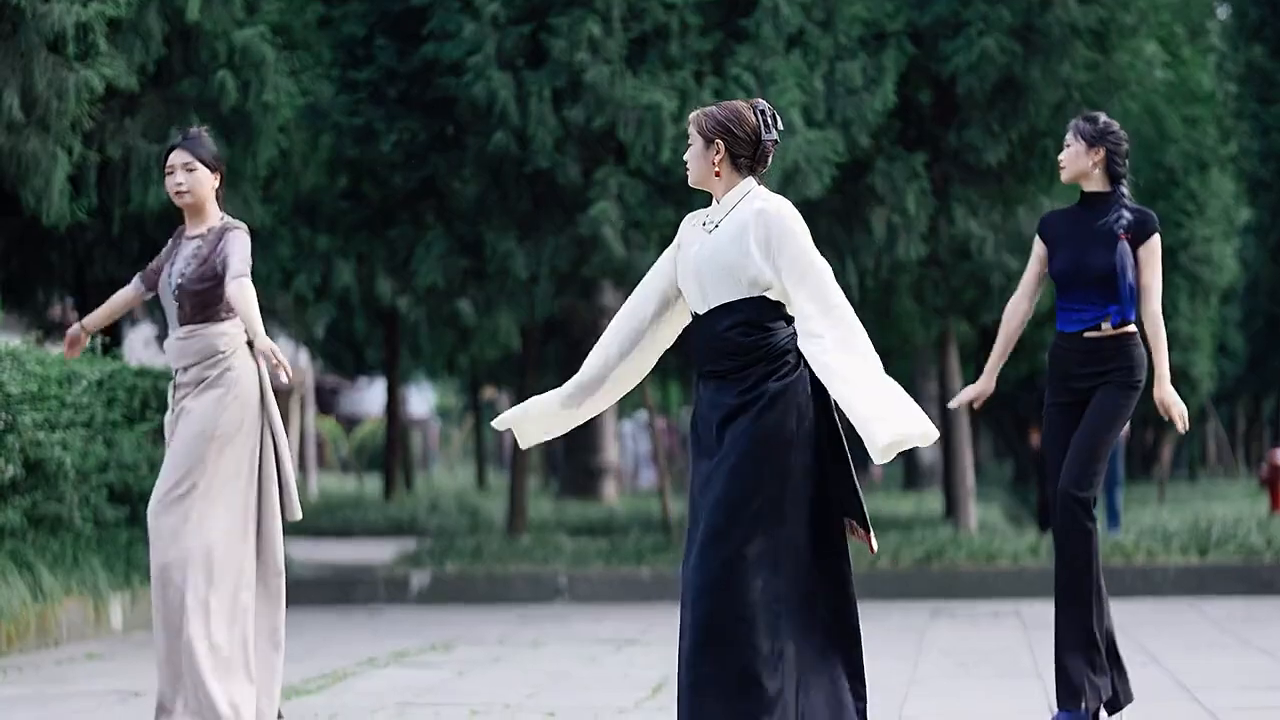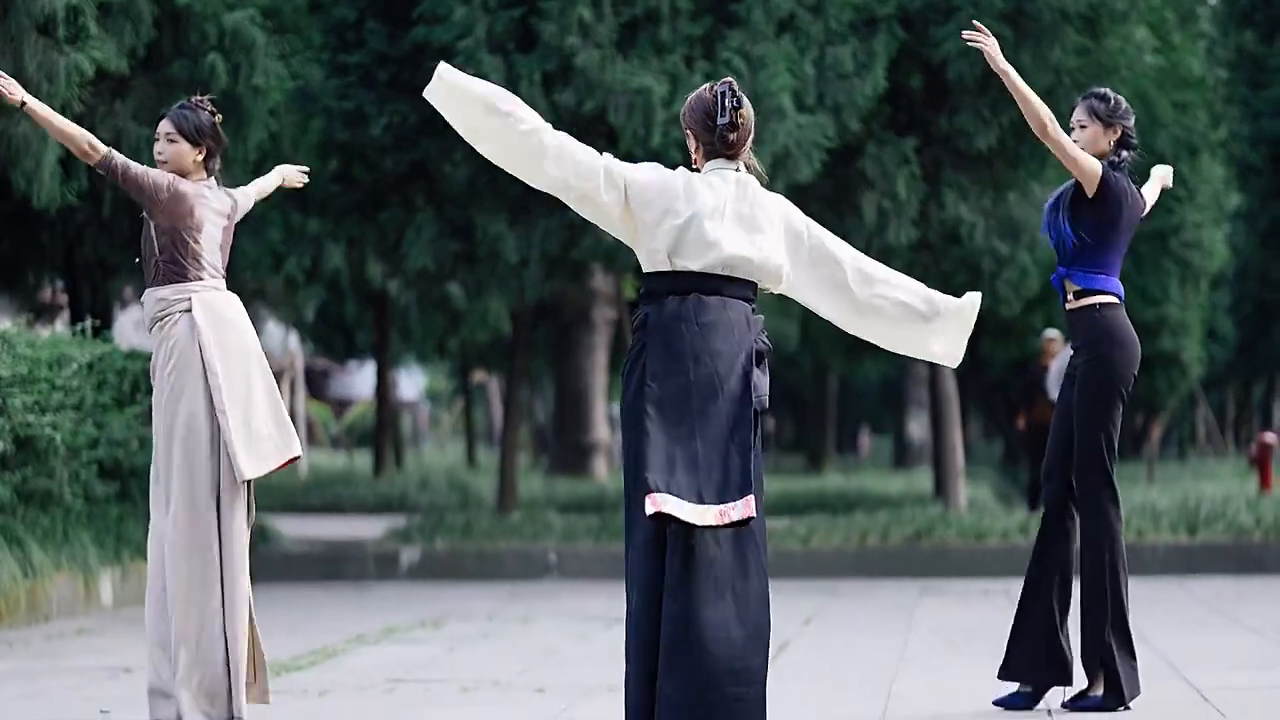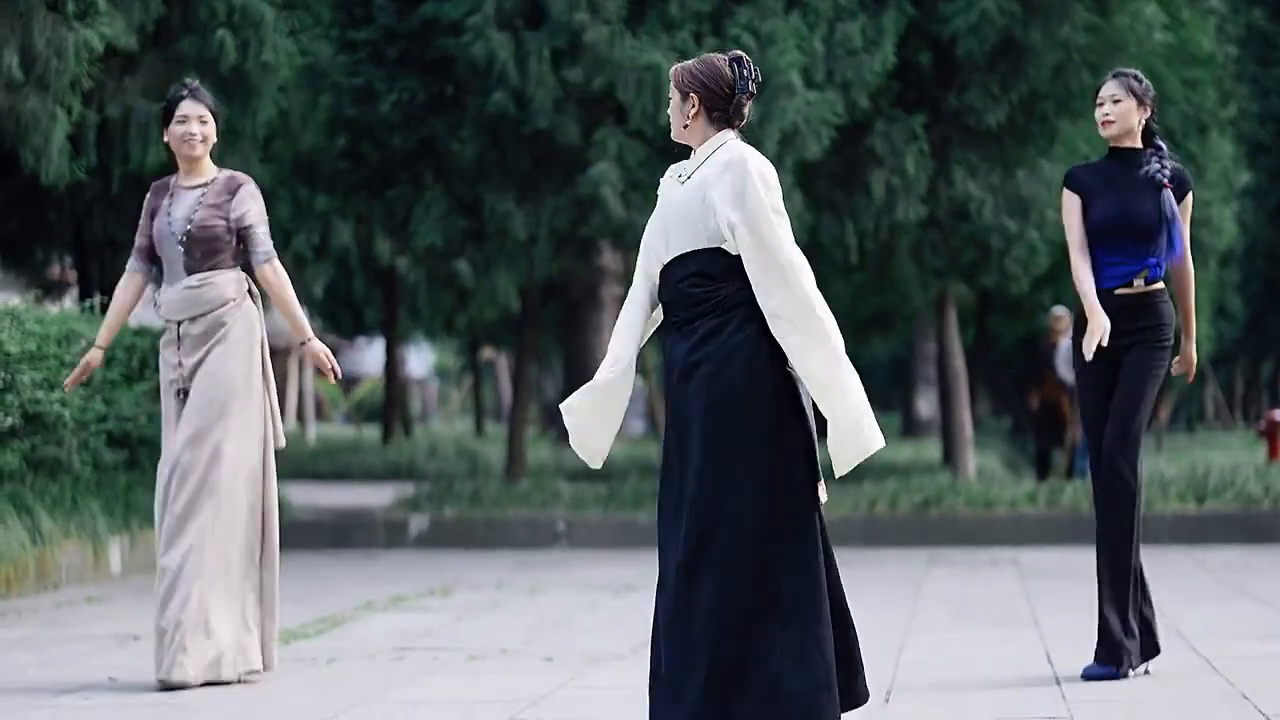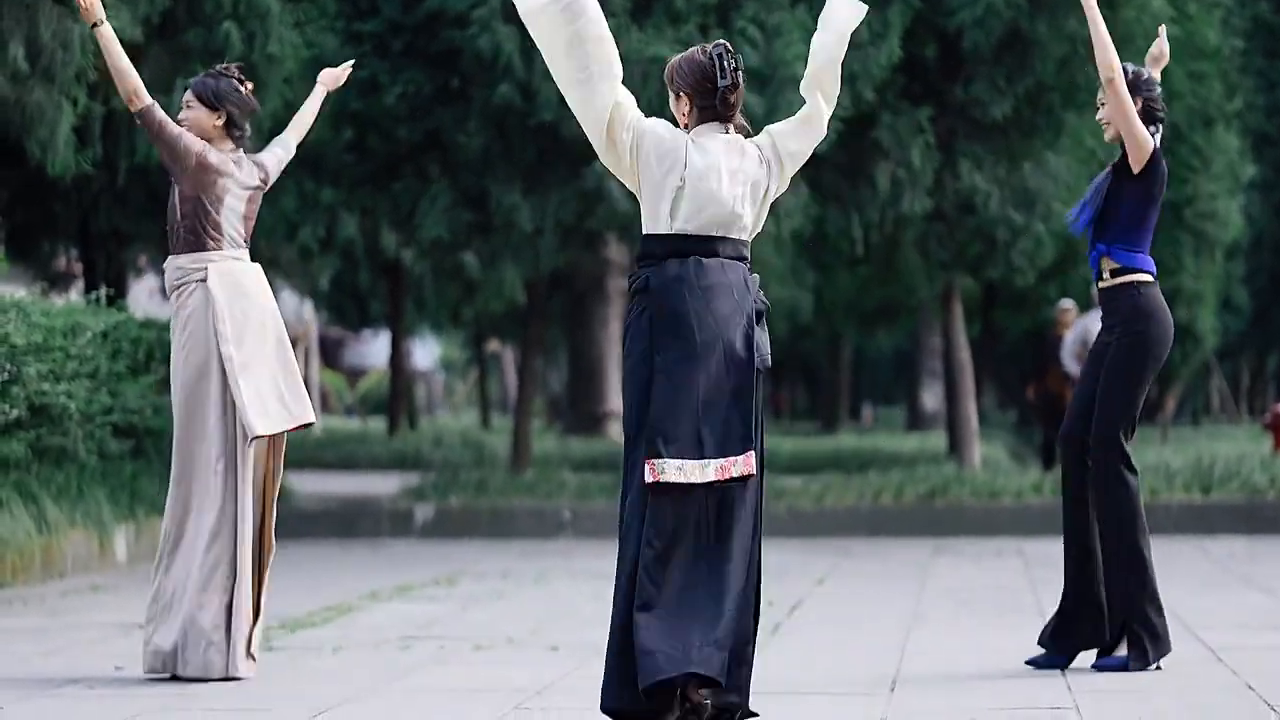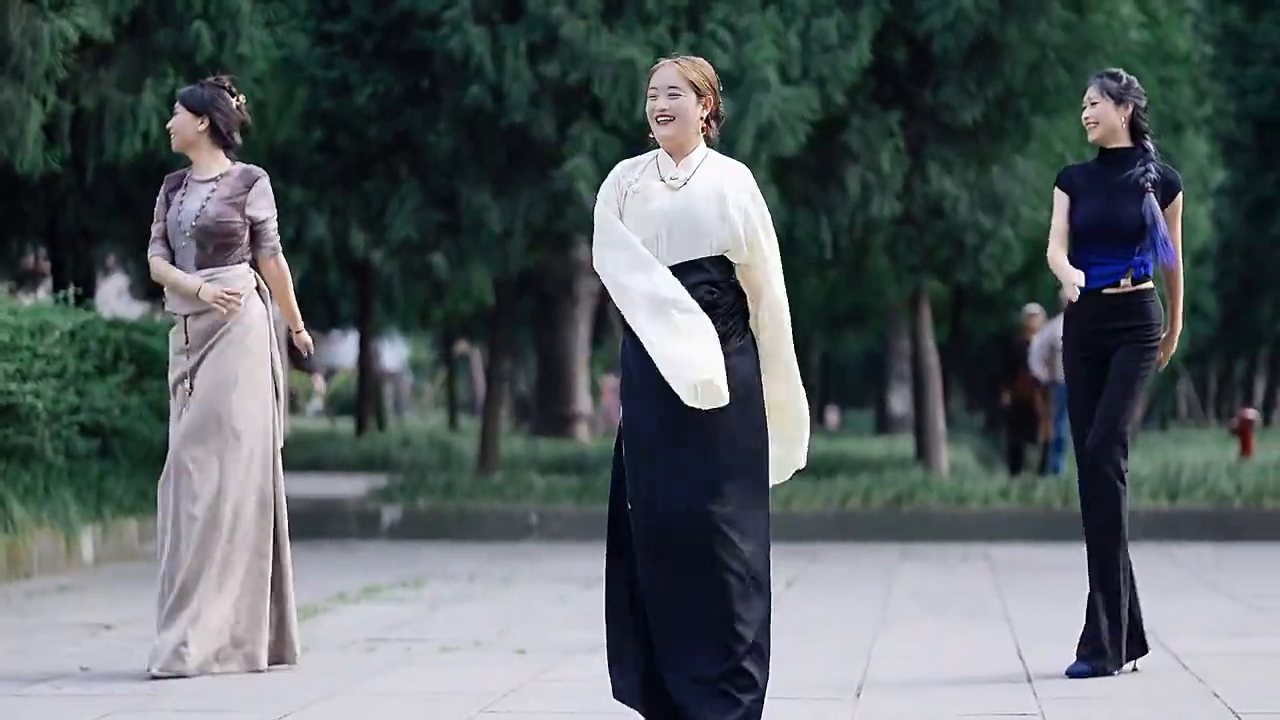
dt=1s
person 1, frame 1
left shoulder: (772, 215)
right shoulder: (696, 230)
left elbow: (820, 305)
right elbow: (649, 315)
left wrist: (866, 388)
right wrist: (576, 393)
left hip: (773, 398)
right hip: (724, 403)
left knee: (733, 552)
right knee: (721, 555)
person 1, frame 2
left shoulder: (661, 189)
right shoulder: (775, 212)
left elbow: (564, 159)
right elbow: (857, 280)
left wrist: (468, 95)
right wrist: (945, 315)
left hip: (667, 361)
right hip: (737, 362)
left knee: (659, 537)
right knee: (719, 536)
person 1, frame 3
left shoulder: (743, 171)
right shoulder: (681, 181)
left elbow: (783, 276)
right elbow: (653, 279)
left wrist: (832, 383)
right wrist: (606, 382)
left hip: (739, 357)
right hip: (705, 362)
left knee: (739, 521)
right knee: (708, 525)
person 1, frame 4
left shoulder: (663, 147)
right shoulder: (763, 156)
left elbow: (597, 88)
right elbow: (815, 106)
left hip: (671, 316)
right hip: (735, 317)
left knee: (665, 495)
right knee: (711, 497)
person 1, frame 5
left shoulder: (733, 181)
right shoulder: (624, 182)
left elbow: (766, 287)
right elbow: (619, 264)
left wrist: (776, 383)
right wrist: (677, 336)
left hip: (723, 360)
right hip: (651, 359)
left knee: (715, 516)
right knee: (652, 514)
person 2, frame 1
left shoulder: (1139, 222)
right shoulder: (1054, 224)
left elbow: (1151, 307)
right elbow: (1023, 301)
left wrist: (1163, 382)
right wrist: (988, 376)
left hip: (1115, 369)
right hip: (1062, 370)
left knee: (1074, 496)
right knee: (1064, 508)
person 2, frame 2
left shoulder: (1101, 180)
right shoulder: (1122, 186)
left elbow: (1045, 128)
right elbow: (1146, 198)
left wrist: (1003, 70)
right wrist: (1160, 178)
left hip: (1102, 340)
right hip: (1097, 341)
left knee: (1091, 490)
right knee: (1060, 489)
left ankle: (1111, 673)
right ankle: (1039, 662)
person 2, frame 3
left shoulder: (1172, 178)
right shoulder: (1080, 178)
left elbow: (1182, 263)
right elbow: (1078, 255)
left wrist: (1189, 337)
right wrist: (1094, 312)
left hip: (1149, 323)
right hip: (1097, 325)
left knee: (1120, 453)
right knee: (1102, 461)
left ankle: (1119, 641)
right ankle: (1132, 632)
person 2, frame 4
left shoulder: (1144, 156)
right shoulder: (1133, 163)
left elbow: (1117, 83)
left wrist: (1091, 9)
right wrist: (1153, 69)
left hip: (1136, 319)
right hip: (1119, 322)
left knee: (1107, 453)
right knee: (1077, 446)
left ankle: (1141, 635)
right ankle: (1082, 623)
person 2, frame 5
left shoulder: (1162, 179)
right shoulder: (1072, 179)
left elbow: (1173, 259)
right elbow: (1058, 244)
left wrist: (1173, 322)
right wrist: (1066, 273)
left hip: (1135, 324)
right hip: (1084, 326)
left knee: (1104, 451)
right knee: (1091, 457)
left ankle: (1106, 640)
right ankle: (1121, 633)
person 3, frame 1
left shoulder: (230, 235)
right shoulder: (181, 239)
left elbow: (241, 288)
right elbow: (141, 287)
left wrist: (260, 339)
right wrist: (87, 325)
left hip: (226, 383)
right hip: (192, 386)
left knee: (188, 520)
right knee: (209, 527)
person 3, frame 2
left shoulder: (172, 196)
right shoulder: (222, 198)
left elbow: (95, 152)
right elbow: (250, 193)
right wrist: (280, 175)
left hip: (190, 339)
right hip: (222, 331)
left knee: (194, 499)
right knee: (210, 498)
person 3, frame 3
left shoulder: (238, 189)
right shoulder: (158, 194)
left elbow: (266, 262)
right elbow: (136, 272)
left wrist: (306, 336)
right wrist: (99, 344)
left hip: (229, 331)
right hip: (181, 340)
left knee: (213, 471)
right knee: (195, 475)
left ankle: (211, 642)
right ankle: (223, 639)
person 3, frame 4
left shoulder: (197, 160)
right shoulder: (253, 168)
left elbow: (134, 98)
right elbow: (291, 139)
right wrist: (321, 87)
left hip: (211, 309)
right hip: (246, 302)
left knee: (215, 460)
right knee: (240, 458)
left ankle: (215, 640)
right ankle: (229, 632)
person 3, frame 5
left shoulder: (250, 181)
right shoulder: (173, 186)
left elbow: (269, 259)
right elbow: (156, 264)
left wrist: (296, 328)
right wrist: (196, 287)
left hip: (238, 330)
right hip: (191, 334)
left knee: (225, 471)
right knee: (207, 472)
left ankle: (217, 636)
right ankle: (245, 634)
